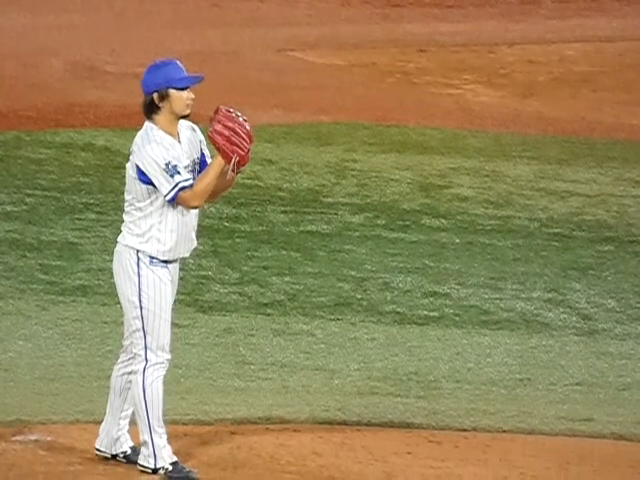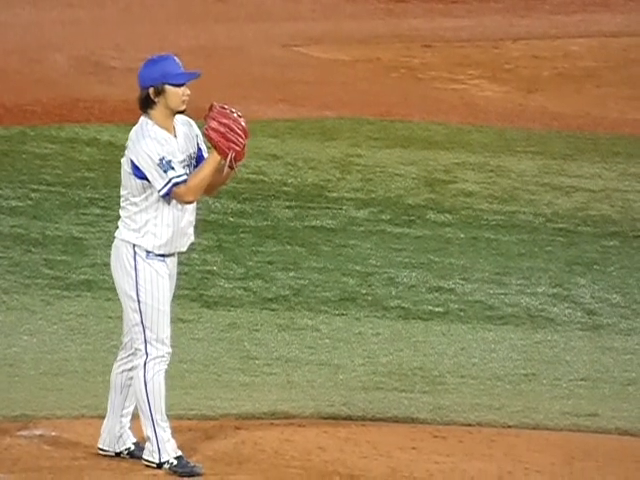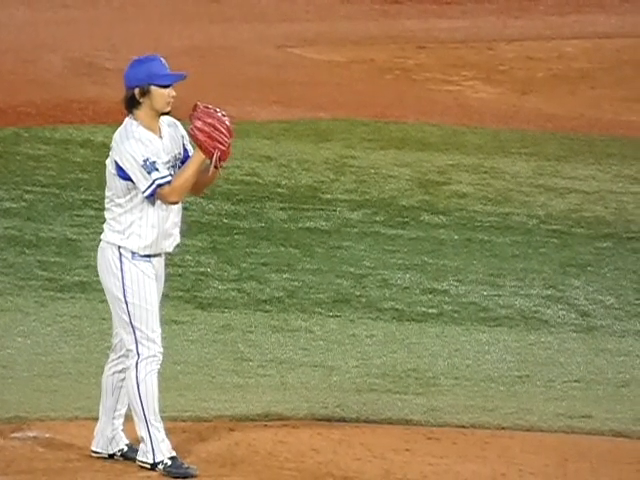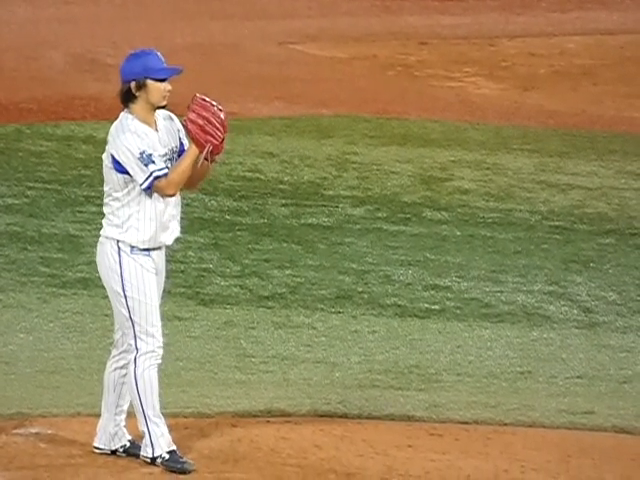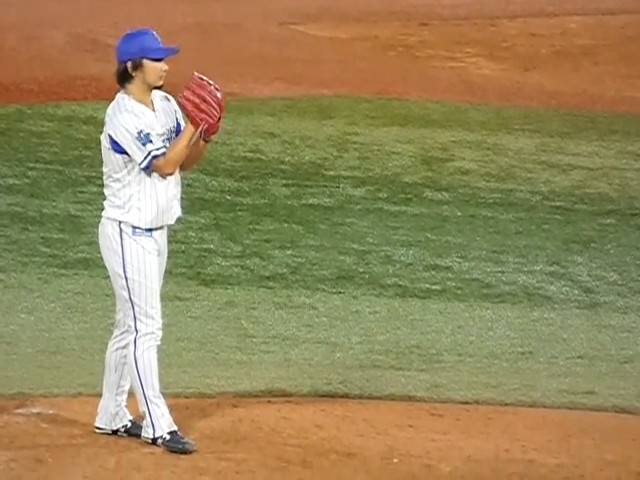
dt=1s
person 1, frame 1
left shoulder: (190, 133)
right shoulder: (149, 146)
left elbow: (211, 192)
right elbow: (191, 197)
left wrist: (233, 166)
right wrist: (223, 153)
left hip: (167, 261)
right hip: (143, 261)
left knee: (136, 353)
right knee: (151, 357)
left ankle: (113, 440)
person 1, frame 2
left shoulder: (187, 128)
right shoulder: (145, 141)
left elbow: (210, 186)
right elbow: (187, 192)
left wrist: (230, 158)
right wrist: (219, 149)
left hip: (165, 256)
right hip: (141, 256)
left knee: (136, 348)
right knee: (153, 351)
left ankle: (115, 437)
person 1, frame 3
left shoulder: (172, 129)
right shoulder: (129, 142)
left elbow: (197, 186)
right elbow: (171, 193)
left wrist: (216, 159)
right wrist: (203, 149)
left hip: (152, 256)
right hip: (126, 258)
left knee: (127, 349)
right knee: (145, 351)
left ankle: (108, 439)
person 1, frame 4
left shoulder: (168, 123)
right shoulder: (125, 134)
left elbow: (191, 180)
right elbow: (167, 185)
right wrist: (197, 142)
left hip: (153, 250)
right hip: (126, 252)
left knee: (129, 345)
right knee: (146, 346)
left ankle: (110, 435)
right ankle: (157, 444)
person 1, frame 5
left shoulder: (165, 104)
right shoulder: (122, 115)
left elbow: (187, 161)
right elbow: (165, 165)
left wrist: (206, 132)
right wrist: (194, 121)
left hip: (156, 231)
right hip: (128, 233)
left knee: (130, 325)
right knee: (146, 327)
left ankle: (112, 416)
right ankle: (158, 425)
